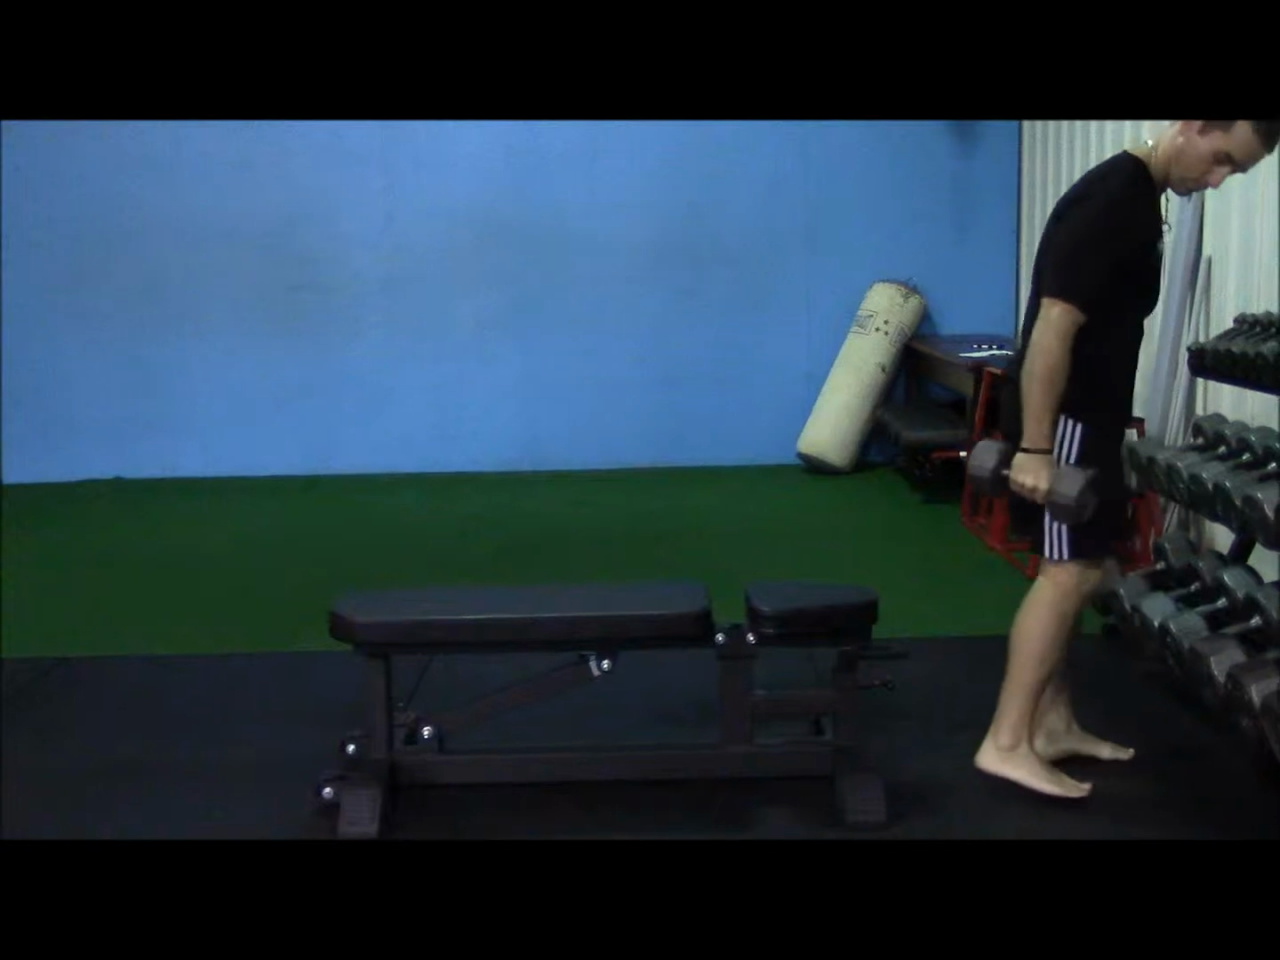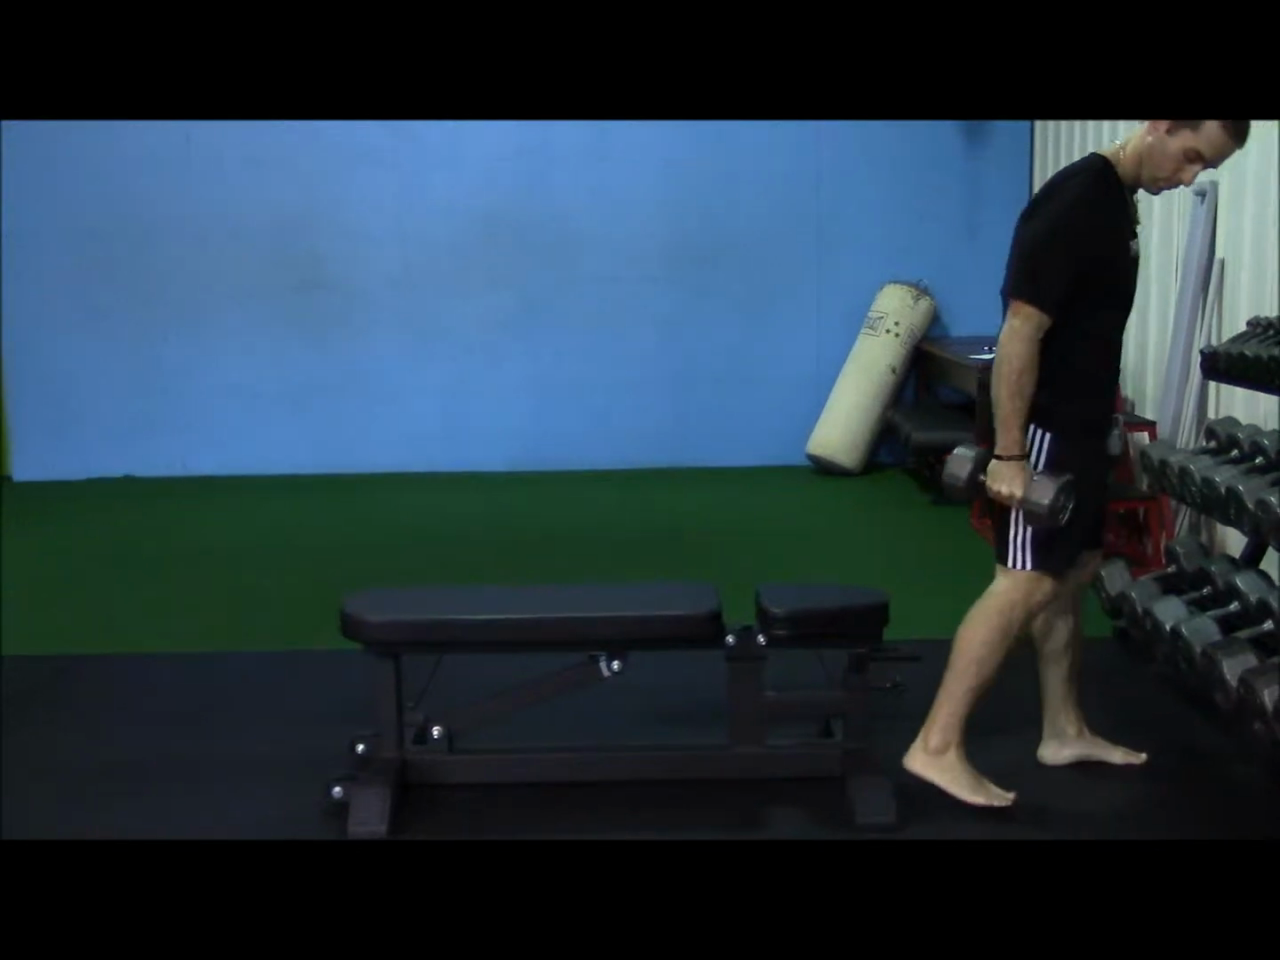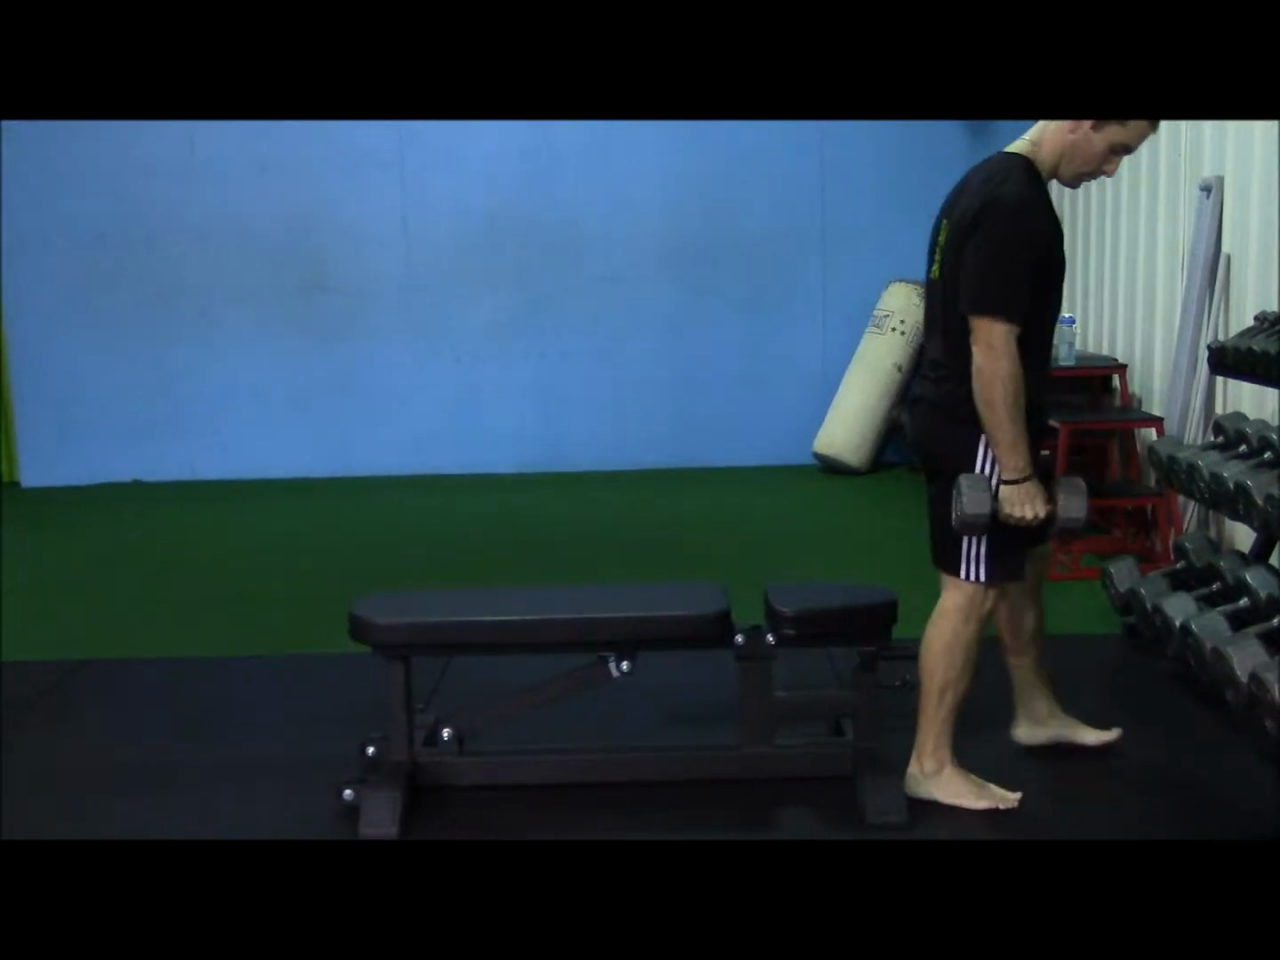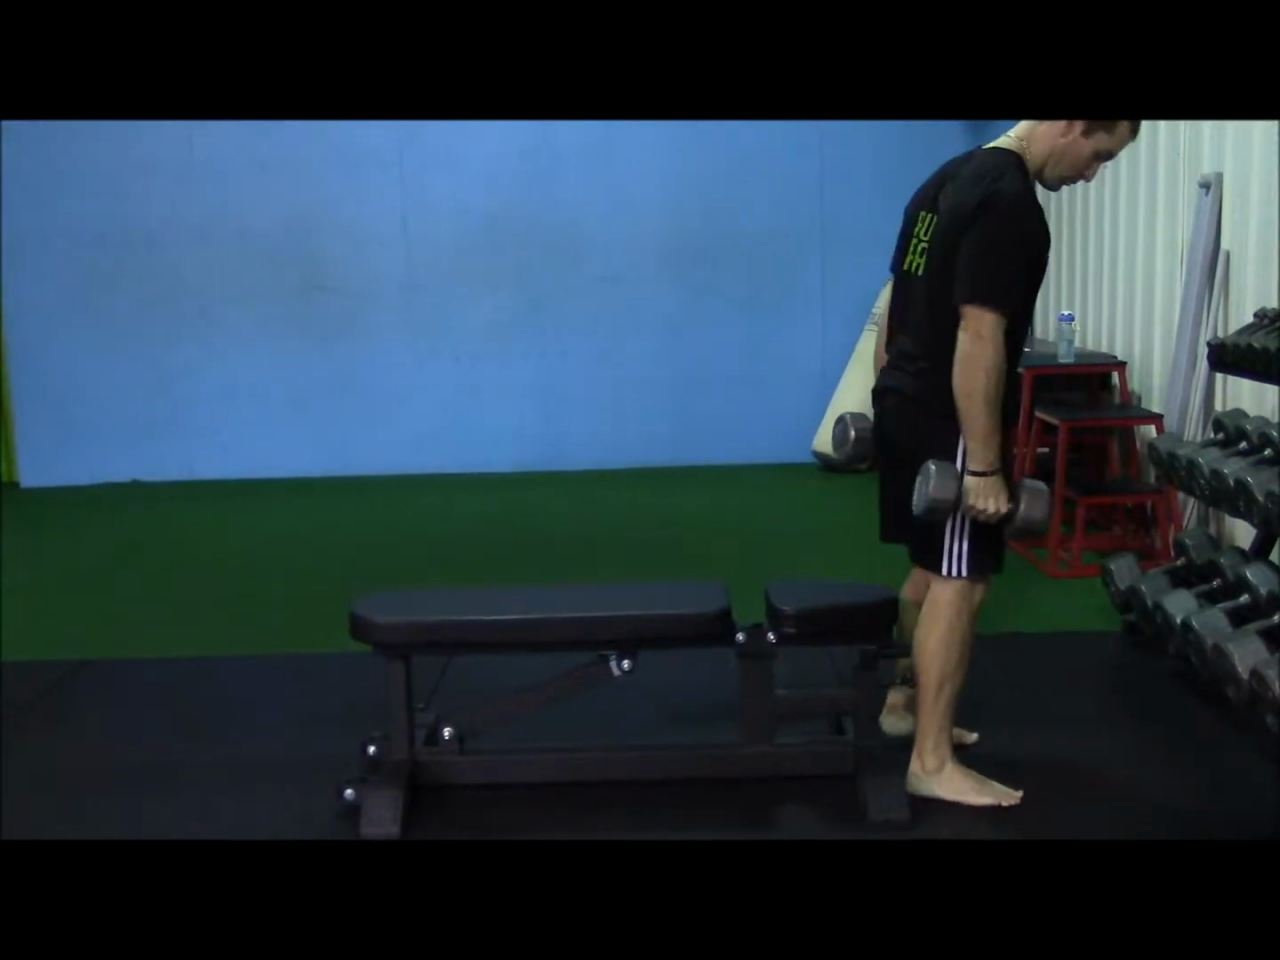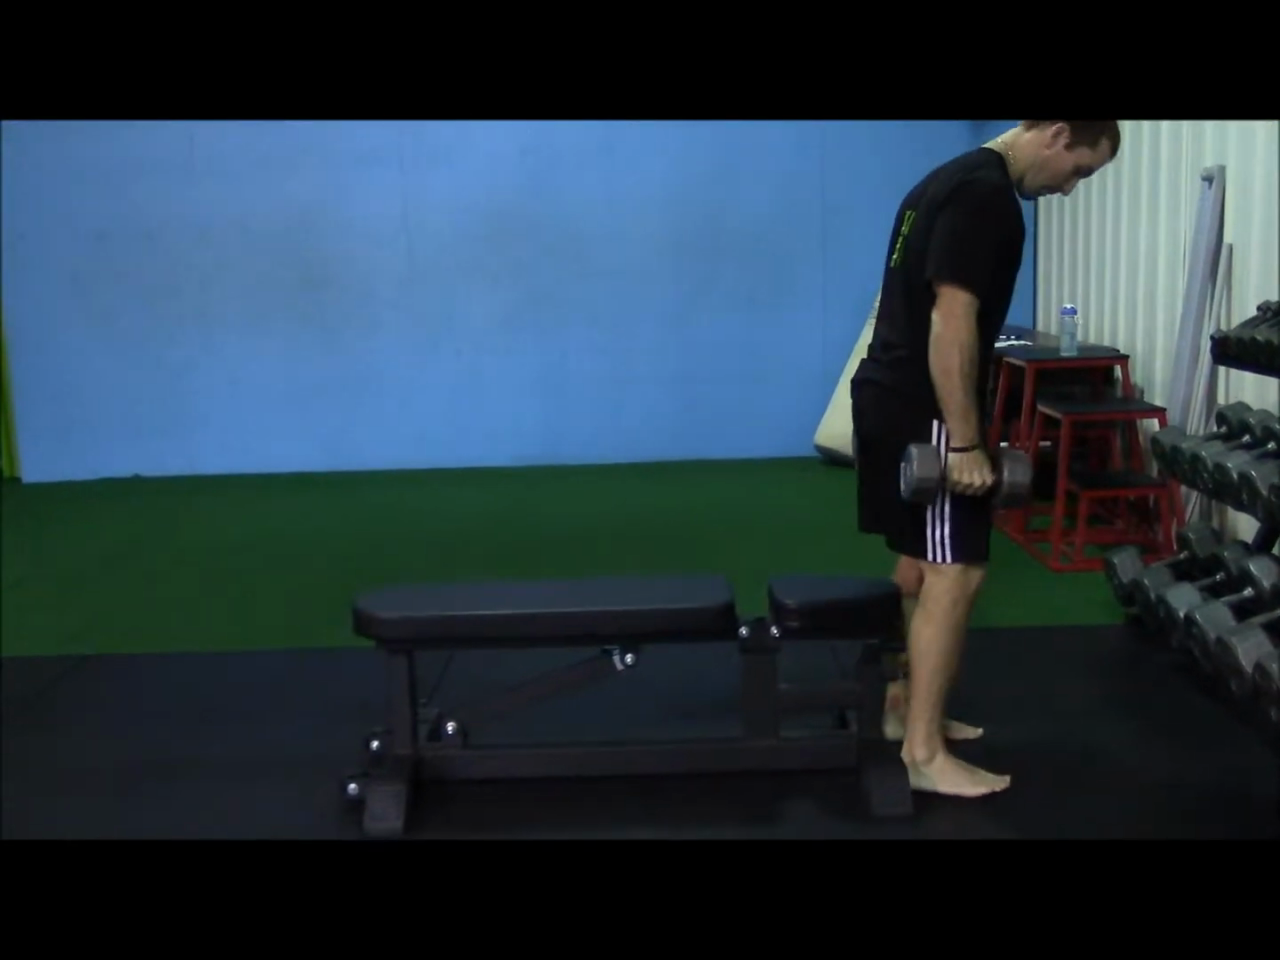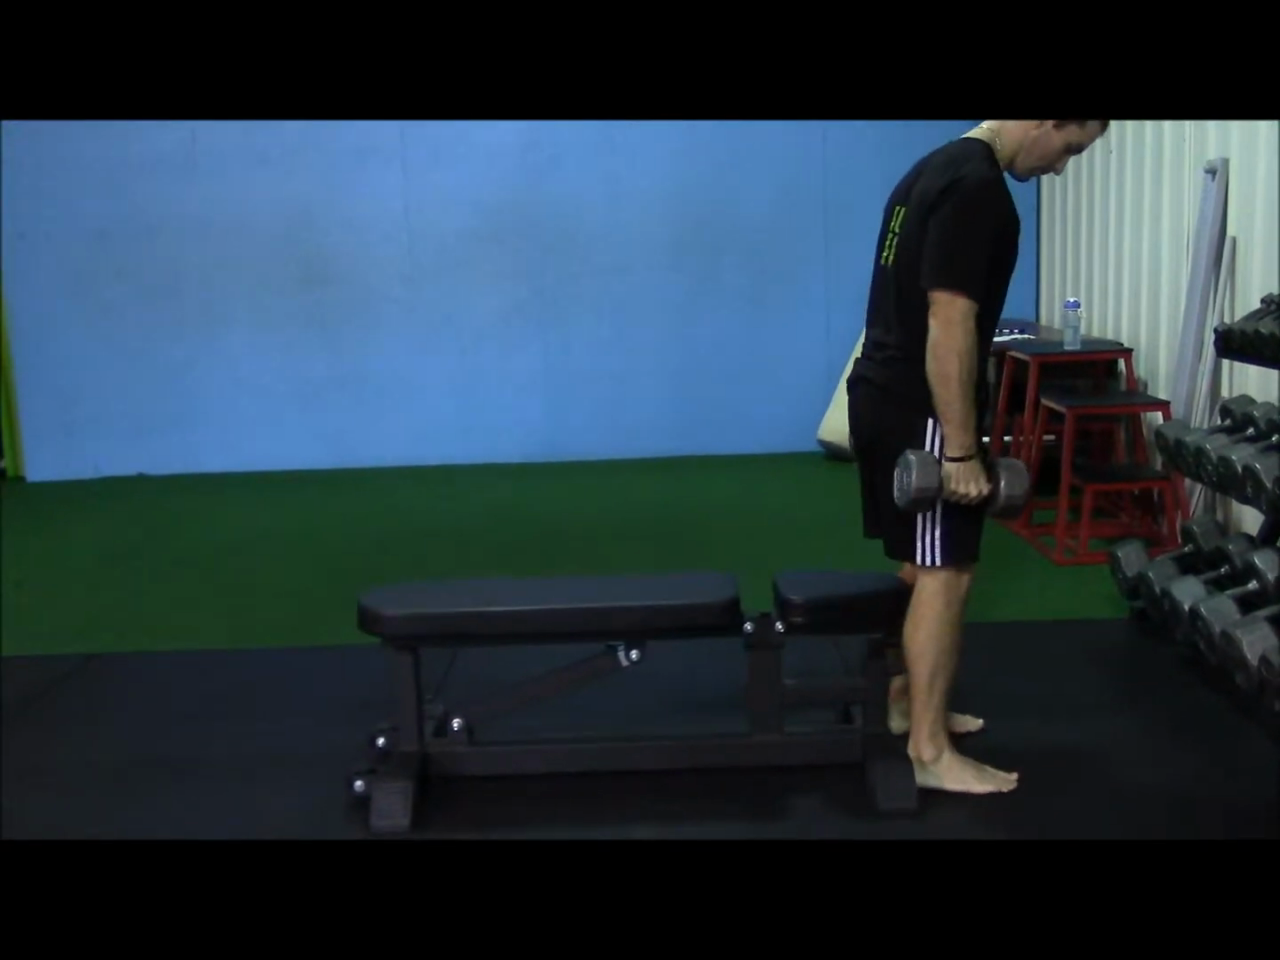
dt=0.4s
person 1, frame 1
left shoulder: (1132, 194)
right shoulder: (1114, 200)
right elbow: (1053, 327)
right wrist: (1035, 448)
left hip: (1074, 412)
right hip: (1067, 418)
left knee: (1067, 570)
right knee: (1072, 573)
left ankle: (1052, 723)
right ankle: (1006, 742)
person 1, frame 2
left shoulder: (1118, 202)
right shoulder: (1077, 201)
right elbow: (1021, 332)
right wrist: (1007, 453)
left hip: (1080, 424)
right hip: (1045, 427)
left knee: (1073, 576)
right knee: (1027, 584)
left ankle: (1063, 730)
right ankle: (936, 746)
person 1, frame 3
left shoulder: (997, 183)
right shoulder: (1014, 206)
right elbow: (992, 350)
right wrist: (1017, 473)
left hip: (976, 421)
right hip: (975, 431)
left knee: (1024, 566)
right knee: (974, 589)
left ankle: (1037, 711)
right ankle: (930, 764)
person 1, frame 4
left shoulder: (957, 176)
right shoulder: (1009, 203)
left elbow: (906, 302)
right elbow: (978, 339)
left wrist: (890, 389)
right wrist: (984, 466)
left hip: (906, 403)
right hip: (945, 420)
left knee: (933, 572)
right knee: (958, 584)
left ankle: (903, 702)
right ankle: (931, 762)
person 1, frame 5
left shoulder: (957, 178)
right shoulder: (987, 193)
right elbow: (952, 319)
right wrist: (966, 443)
left hip: (887, 393)
right hip: (920, 408)
left knee: (916, 564)
right knee: (955, 572)
left ankle: (901, 704)
right ankle: (923, 752)
person 1, frame 6
left shoulder: (943, 168)
right shoulder: (977, 188)
right elbow: (949, 325)
right wrist: (962, 450)
left hip: (885, 392)
right hip: (917, 409)
left knee: (921, 564)
right knee: (944, 574)
left ankle: (905, 698)
right ankle: (930, 752)
